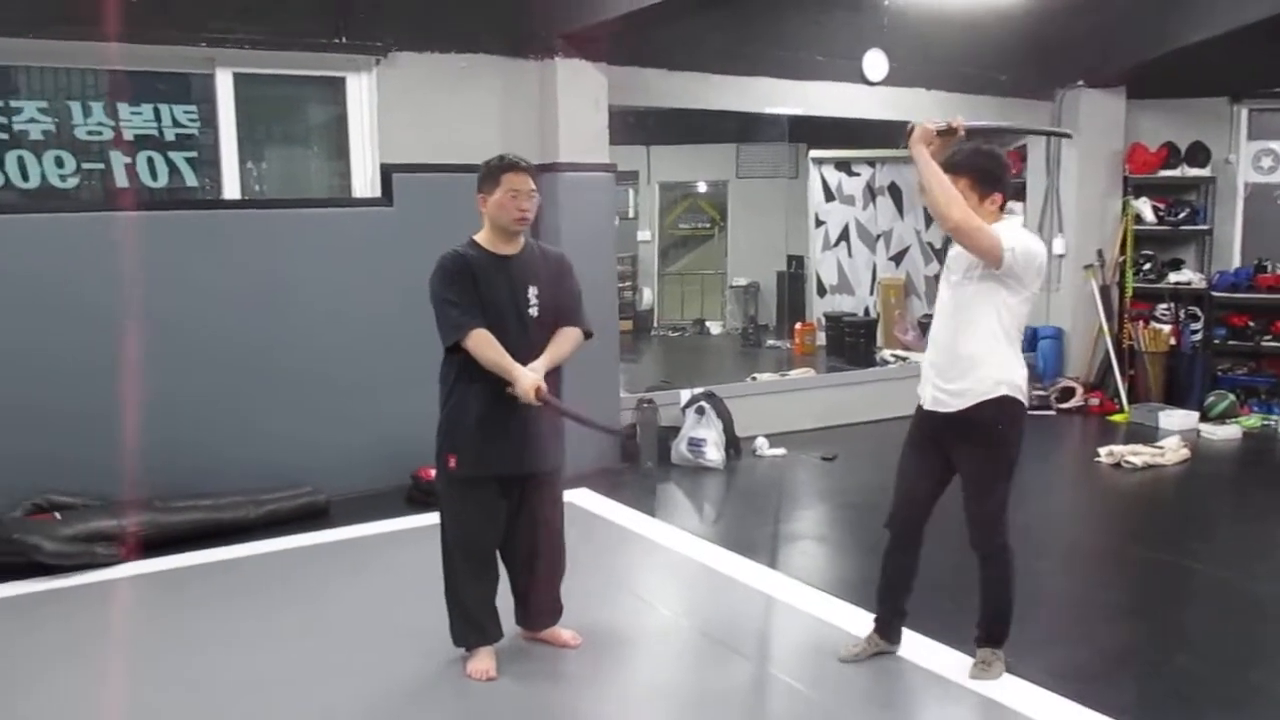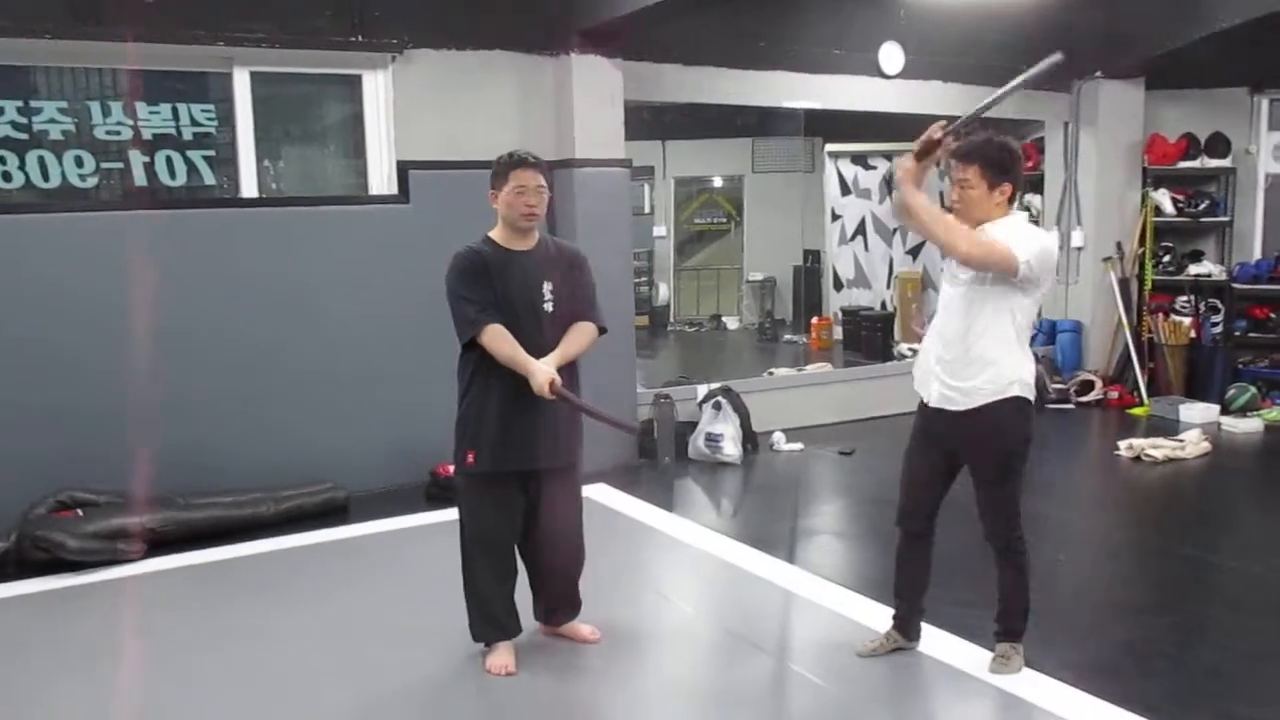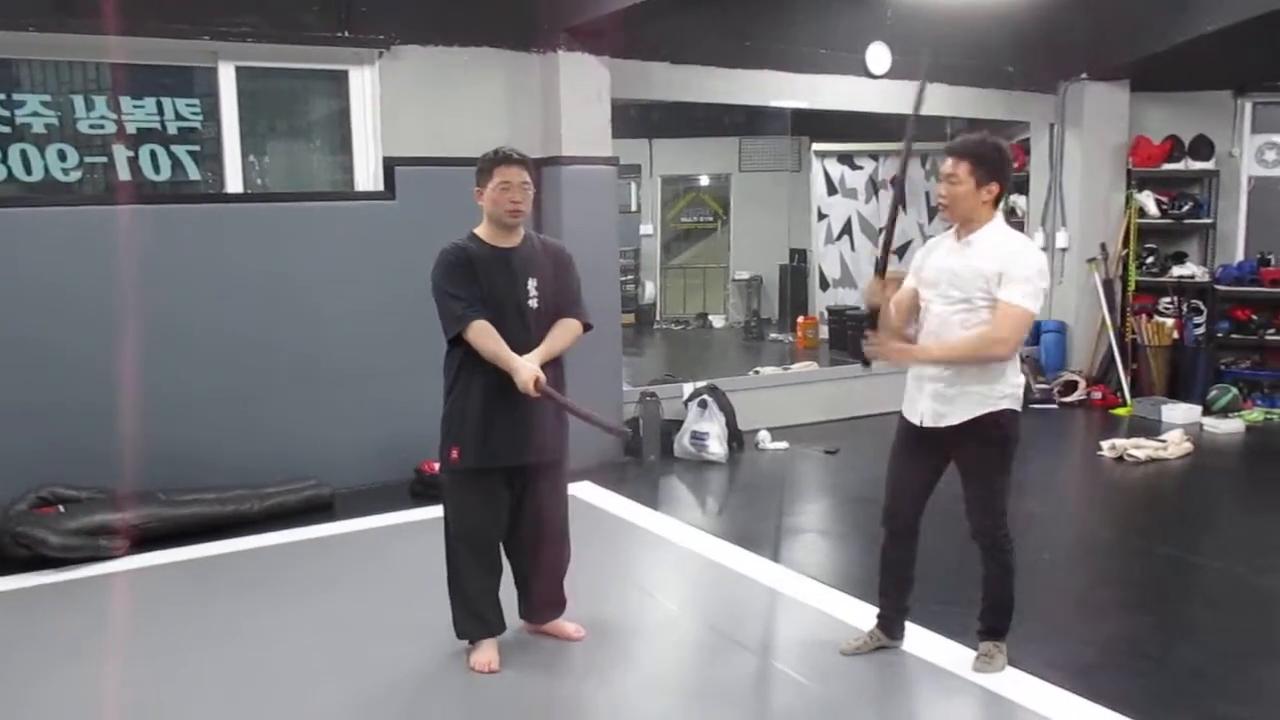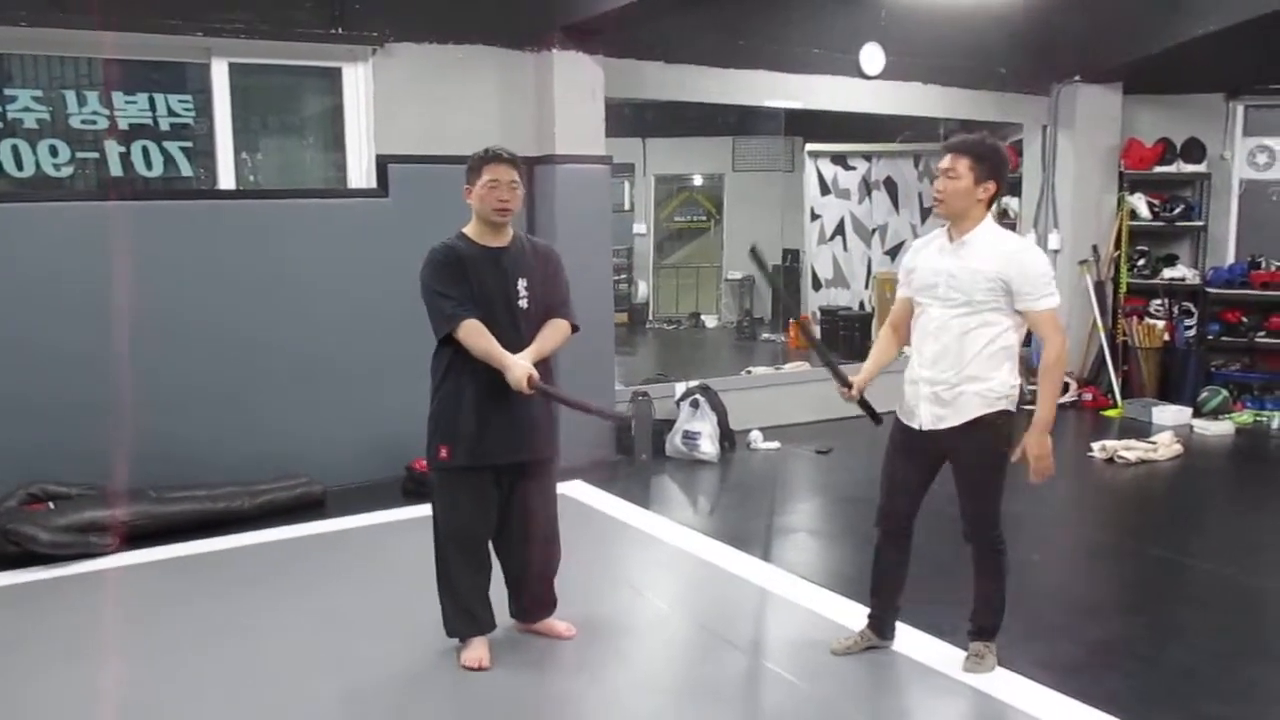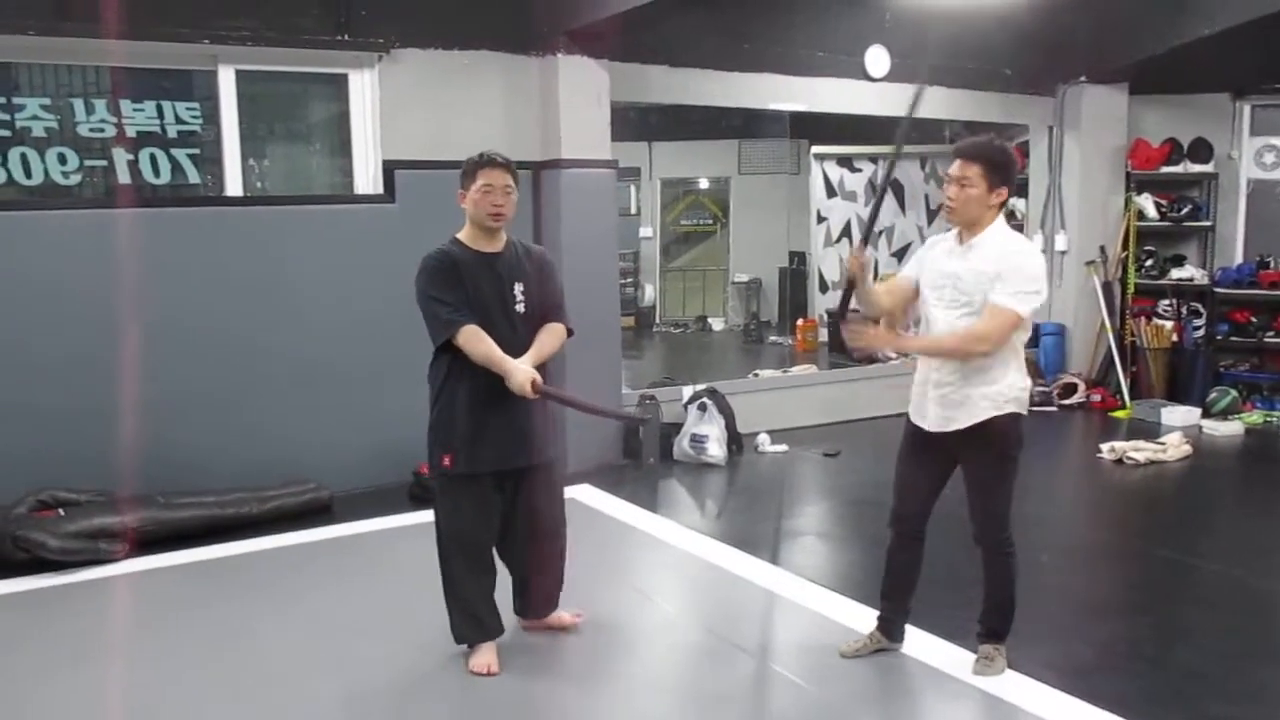
dt=0.3s
person 1, frame 1
left shoulder: (1023, 249)
right shoulder: (965, 239)
left elbow: (957, 220)
right elbow: (935, 199)
left wrist: (922, 153)
right wrist: (937, 153)
left hip: (988, 408)
right hip: (936, 405)
left knee: (987, 535)
right knee: (903, 521)
left ankle: (991, 646)
right ankle: (886, 631)
person 1, frame 2
left shoulder: (1034, 244)
right shoulder: (968, 235)
left elbow: (965, 248)
right elbow: (910, 214)
left wrist: (911, 184)
right wrist: (923, 163)
left hip: (996, 407)
right hip: (938, 402)
left knee: (1002, 531)
right knee: (913, 519)
left ankle: (1010, 639)
right ankle: (905, 626)
person 1, frame 3
left shoulder: (1019, 256)
right shoulder: (933, 249)
left elbow: (1001, 342)
right elbow: (903, 317)
left wrist: (917, 352)
right wrist: (883, 306)
left hip: (982, 418)
right hip: (921, 410)
left knee: (989, 532)
right knee: (897, 520)
left ankle: (993, 638)
right ankle: (889, 624)
person 1, frame 4
left shoulder: (1018, 255)
right shoulder: (919, 251)
left elbow: (1053, 344)
right elbow: (897, 326)
left wrist: (1040, 428)
right wrist: (866, 374)
left hip: (981, 418)
right hip: (916, 413)
left knee: (983, 534)
right knee: (891, 521)
left ankle: (984, 638)
right ankle: (880, 625)
person 1, frame 5
left shoulder: (1019, 257)
right shoulder: (937, 249)
left elbow: (986, 338)
right elbow: (889, 300)
left wrist: (898, 344)
right wrist: (861, 285)
left hip: (990, 419)
right hip: (928, 413)
left knee: (992, 535)
right knee: (905, 522)
left ankle: (993, 640)
right ankle: (889, 627)
person 2, frame 1
left shoulder: (554, 265)
right shoulder: (455, 267)
left elbow: (572, 328)
right elbow: (471, 333)
left wrist: (540, 367)
right wrist: (516, 373)
left hip: (538, 423)
right hip: (473, 426)
left knee: (541, 531)
right knee: (471, 539)
left ankle: (539, 619)
right ankle: (478, 639)
person 2, frame 2
left shoulder: (569, 260)
right shoulder: (470, 264)
left elbow: (587, 323)
right elbow: (486, 329)
left wrist: (552, 362)
right wrist: (530, 368)
left hip: (556, 416)
right hip: (490, 420)
left knee: (559, 527)
right knee: (490, 534)
left ankle: (558, 614)
right ankle: (498, 635)
person 2, frame 3
left shoulder: (554, 257)
right shoulder: (456, 260)
left elbow: (572, 320)
right elbow: (472, 325)
left wrist: (535, 358)
right wrist: (513, 365)
left hip: (541, 413)
right hip: (476, 417)
left knee: (545, 524)
right knee: (475, 531)
left ankle: (542, 612)
right ankle: (482, 632)
person 2, frame 4
left shoulder: (543, 257)
right shoulder: (445, 259)
left elbow: (561, 321)
right elbow: (464, 324)
left wrist: (527, 358)
right wrist: (506, 363)
left hip: (529, 413)
right hip: (464, 416)
left knee: (535, 523)
right knee: (463, 529)
left ankle: (534, 611)
right ankle: (473, 630)
person 2, frame 5
left shoulder: (535, 261)
right shoulder: (440, 266)
left elbow: (556, 325)
right elbow: (463, 331)
left wrist: (527, 363)
right wrist: (509, 368)
left hip: (526, 417)
right hip: (463, 421)
left knee: (545, 523)
right knee: (467, 535)
left ankle: (537, 607)
right ankle: (480, 634)
